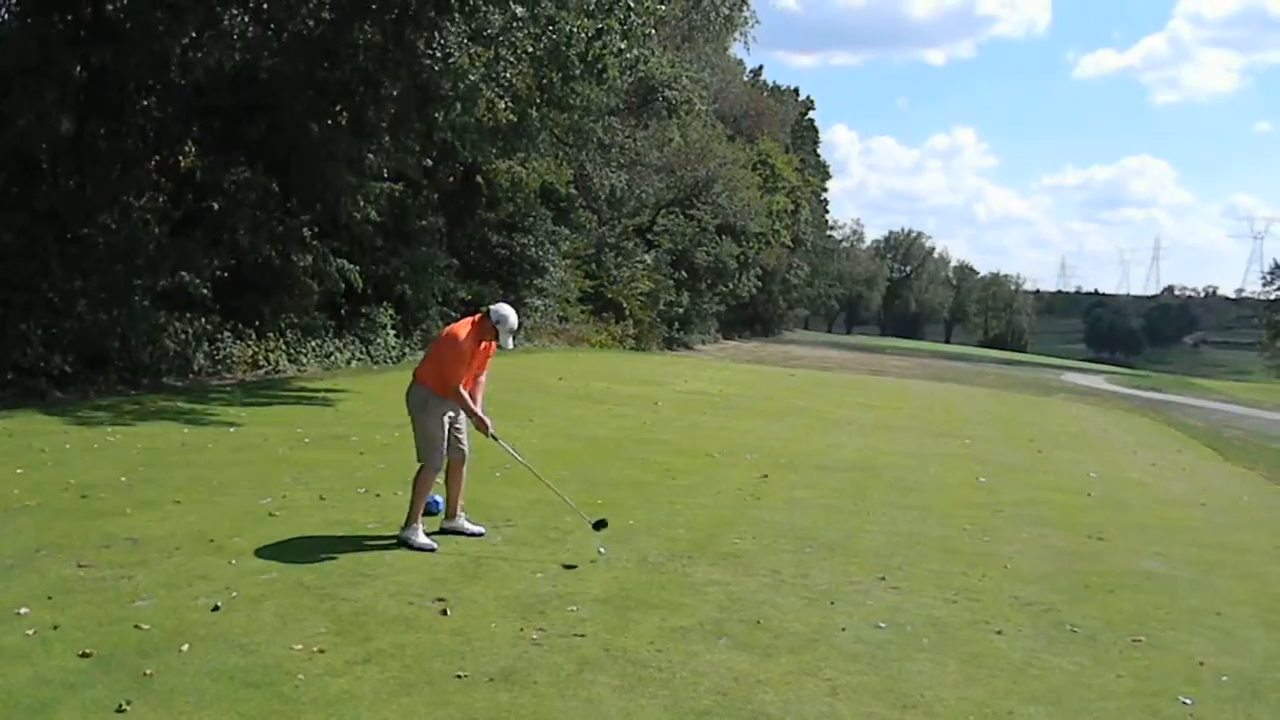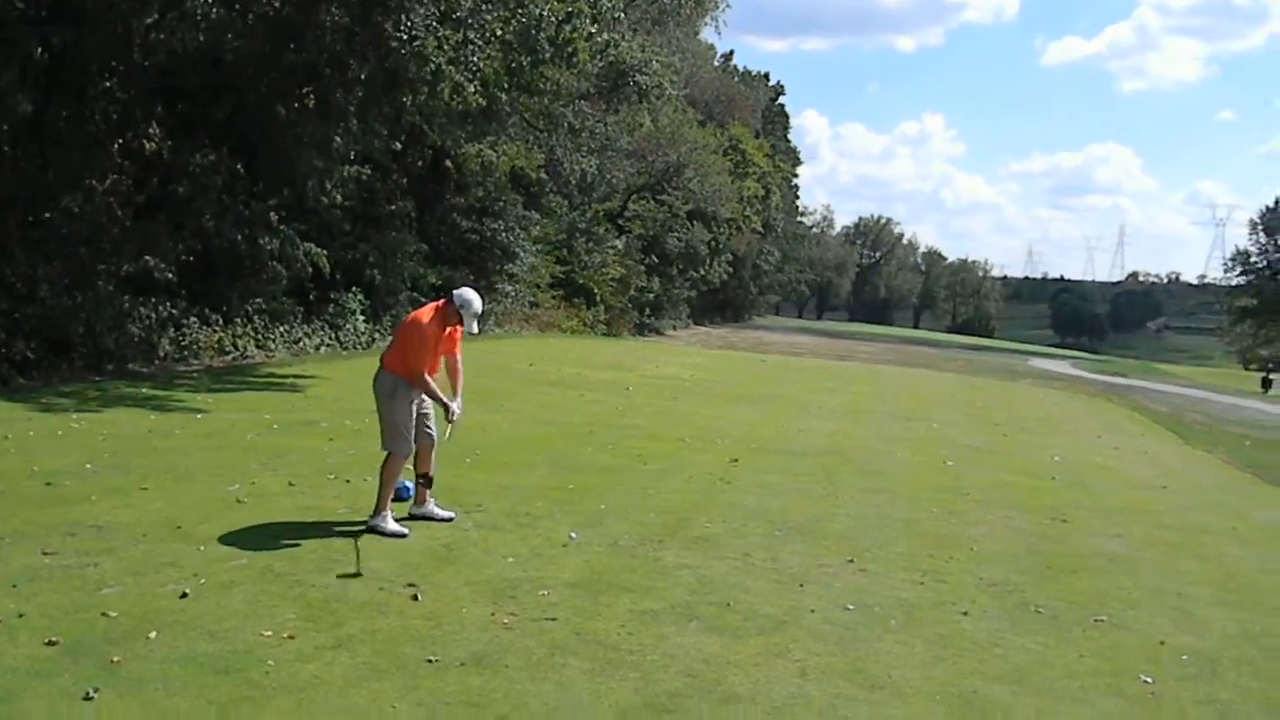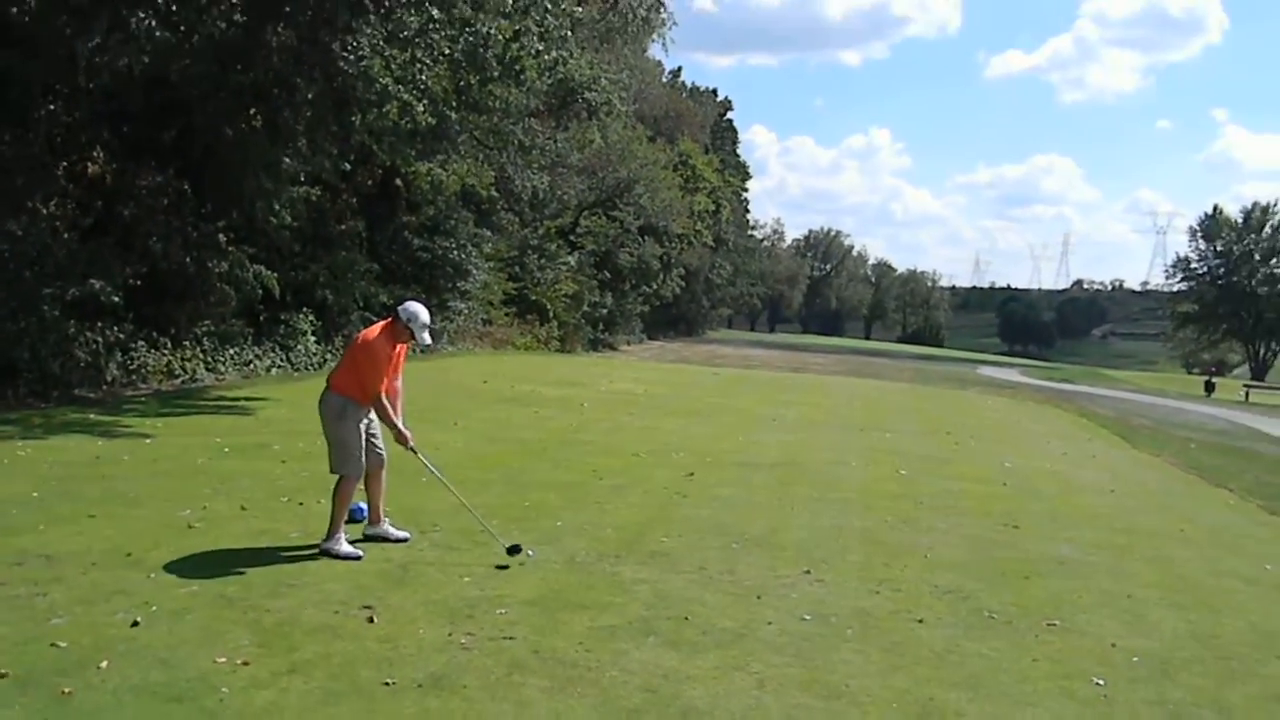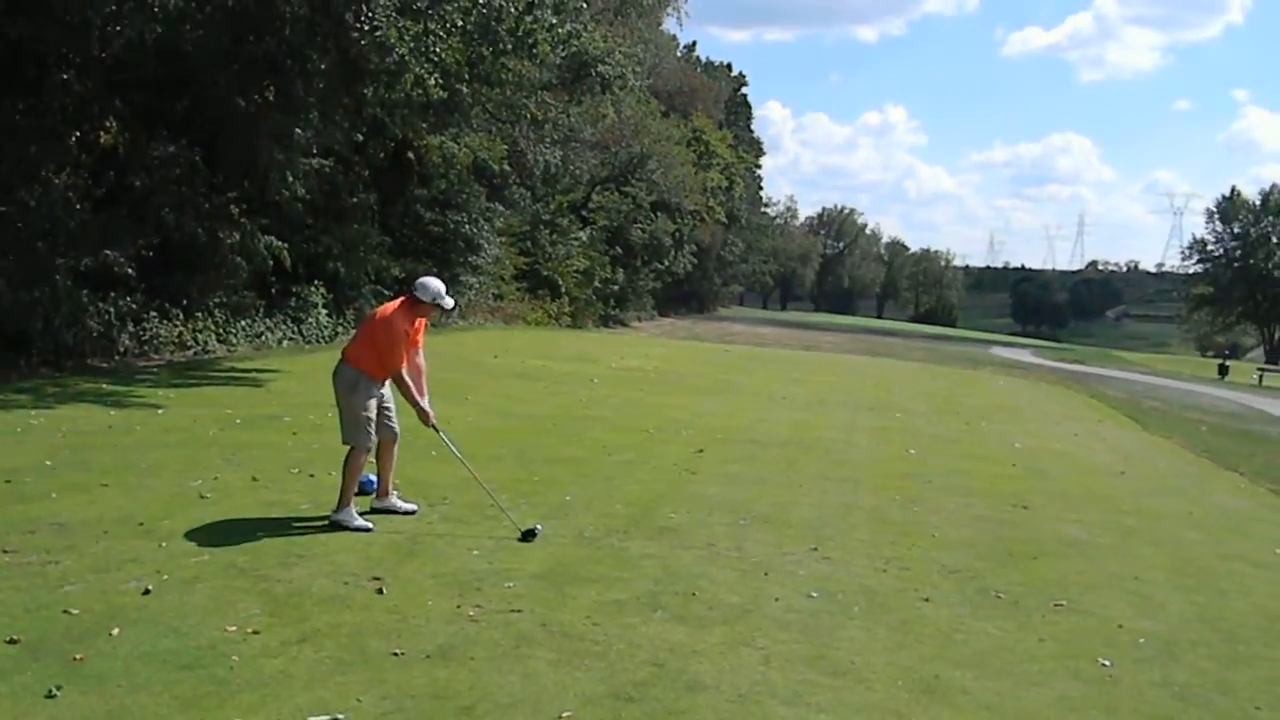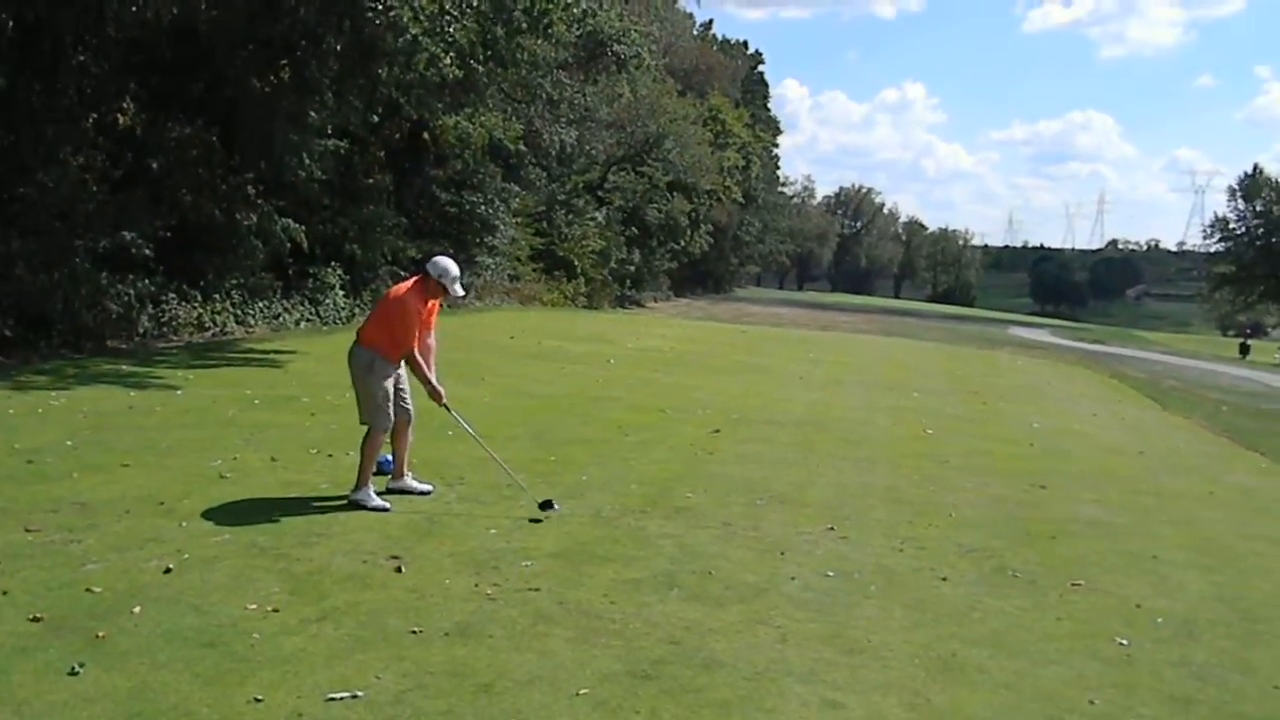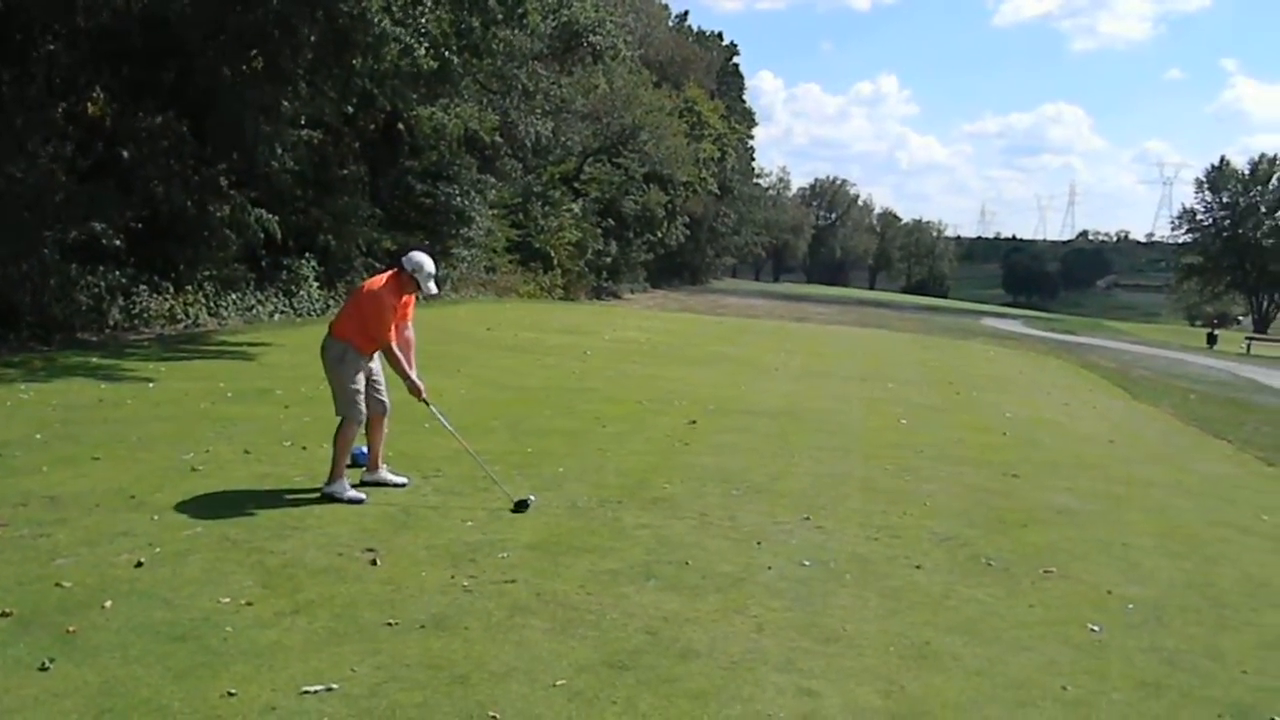
dt=0.7s
person 1, frame 1
left shoulder: (487, 339)
right shoulder: (459, 338)
left elbow: (480, 374)
right elbow: (455, 387)
left wrist: (478, 409)
right wrist: (477, 416)
left hip: (451, 399)
right hip: (429, 397)
left knee: (459, 458)
right knee: (433, 462)
left ankle: (453, 518)
right ankle: (412, 528)
person 1, frame 2
left shoulder: (452, 323)
right shoulder: (423, 325)
left elbow: (454, 360)
right elbow: (420, 375)
left wrist: (457, 399)
right wrist: (444, 403)
left hip: (417, 385)
right hip: (396, 384)
left knee: (427, 443)
right knee: (401, 449)
left ankle: (422, 504)
right ankle: (380, 516)
person 1, frame 3
left shoulder: (398, 341)
right shoulder: (375, 344)
left elbow: (394, 382)
right elbow: (378, 397)
left wrist: (399, 422)
right wrist: (397, 429)
left hip: (362, 405)
right hip: (342, 405)
left knee: (377, 462)
right knee: (353, 471)
left ankle: (377, 524)
right ankle: (333, 539)
person 1, frame 4
left shoulder: (418, 316)
right shoulder: (393, 321)
left elbow: (416, 356)
right elbow: (399, 374)
left wrist: (424, 399)
right wrist: (419, 407)
left hip: (377, 378)
right hip: (355, 378)
left knee: (390, 435)
right knee: (363, 443)
left ankle: (384, 497)
right ankle: (343, 510)
person 1, frame 5
left shoulder: (431, 297)
right shoulder: (406, 300)
left elbow: (427, 338)
right elbow: (411, 352)
left wrist: (432, 378)
right wrist: (430, 385)
left hip: (392, 359)
right hip: (371, 358)
left knee: (404, 418)
right knee: (381, 423)
left ankle: (400, 478)
right ankle: (362, 490)
person 1, frame 6
left shoulder: (406, 290)
right shoulder: (381, 295)
left elbow: (405, 330)
right elbow: (389, 347)
left wrist: (413, 372)
right wrist: (409, 380)
left hip: (365, 351)
right hip: (344, 351)
left knee: (379, 409)
right knee: (355, 414)
left ankle: (374, 470)
right ankle: (335, 482)
